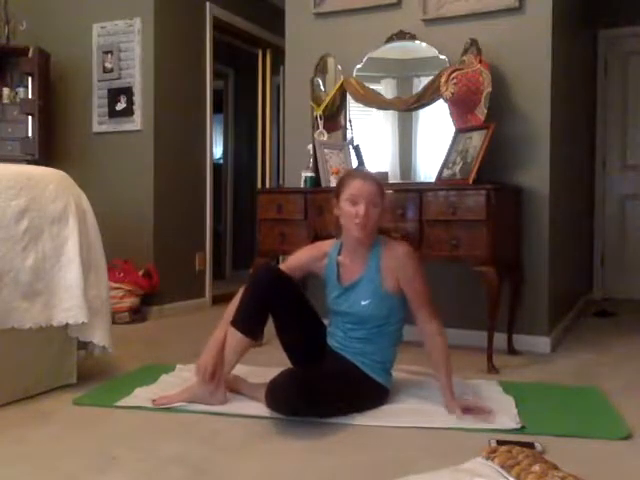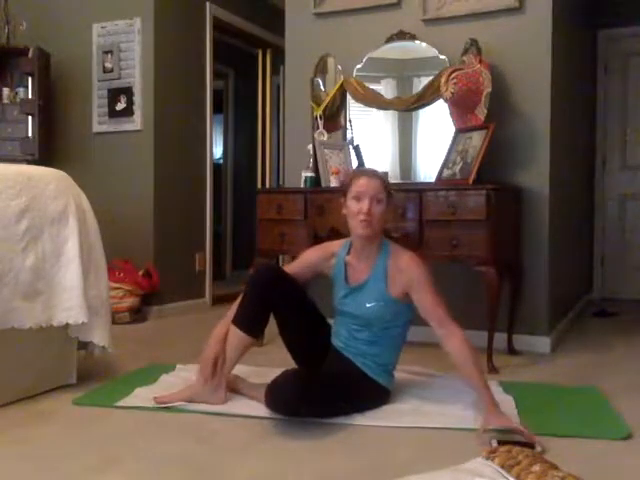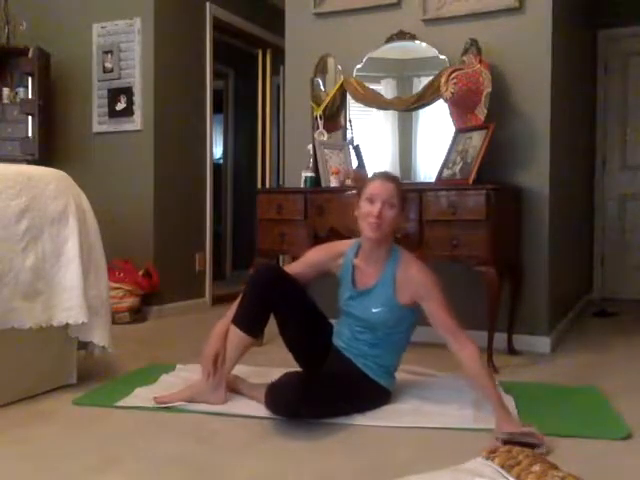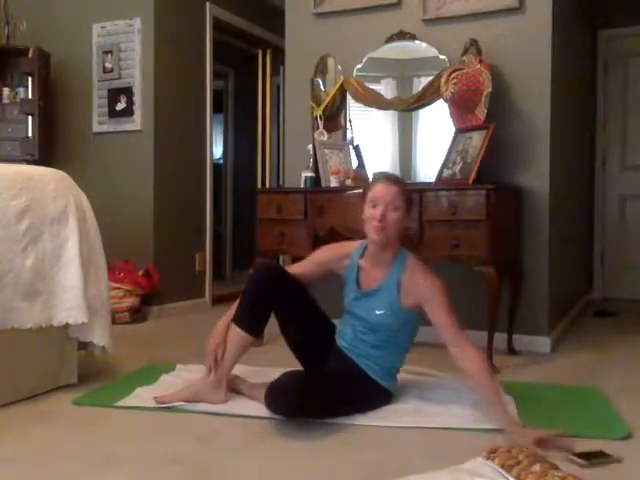
dt=0.4s
person 1, frame 1
left shoulder: (397, 256)
right shoulder: (320, 255)
left elbow: (430, 324)
right elbow: (250, 292)
left wrist: (448, 394)
right wrist: (215, 343)
left hip: (363, 380)
right hip: (324, 352)
left knee: (288, 391)
right knee: (266, 277)
left ankle: (233, 385)
right ankle: (212, 383)
person 1, frame 2
left shoulder: (404, 265)
right shoulder: (329, 255)
left elbow: (449, 332)
right elbow: (261, 287)
left wrist: (491, 407)
right wrist: (220, 333)
left hip: (365, 381)
right hip: (329, 351)
left knee: (289, 392)
right knee: (267, 276)
left ankle: (235, 384)
right ankle: (213, 382)
person 1, frame 3
left shoulder: (412, 275)
right shoulder: (336, 255)
left elbow: (459, 342)
right elbow: (271, 282)
left wrist: (502, 415)
right wrist: (220, 327)
left hip: (364, 382)
right hip: (329, 350)
left knee: (288, 395)
right knee: (266, 277)
left ankle: (234, 385)
right ankle: (213, 383)
person 1, frame 4
left shoulder: (417, 279)
right shoulder: (342, 255)
left elbow: (462, 348)
right elbow: (273, 281)
left wrist: (509, 422)
right wrist: (225, 321)
left hip: (366, 381)
right hip: (331, 348)
left knee: (288, 394)
right knee: (267, 276)
left ankle: (236, 385)
right ankle: (215, 381)
